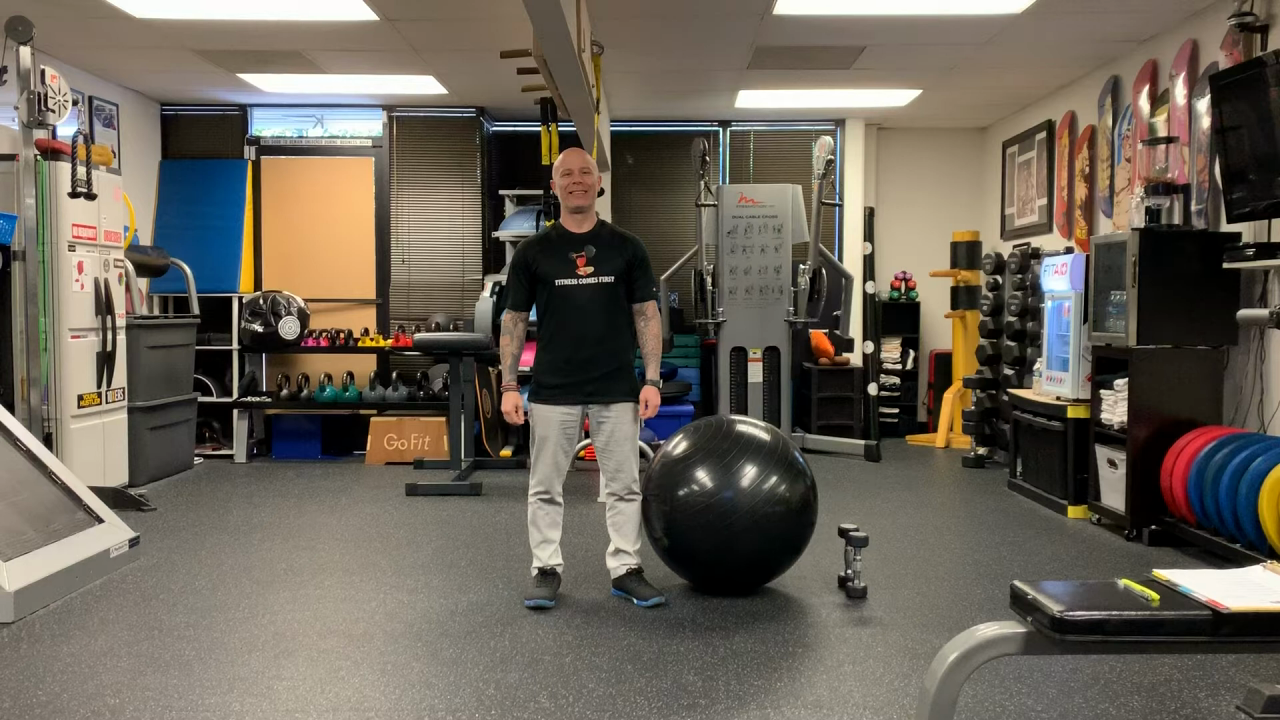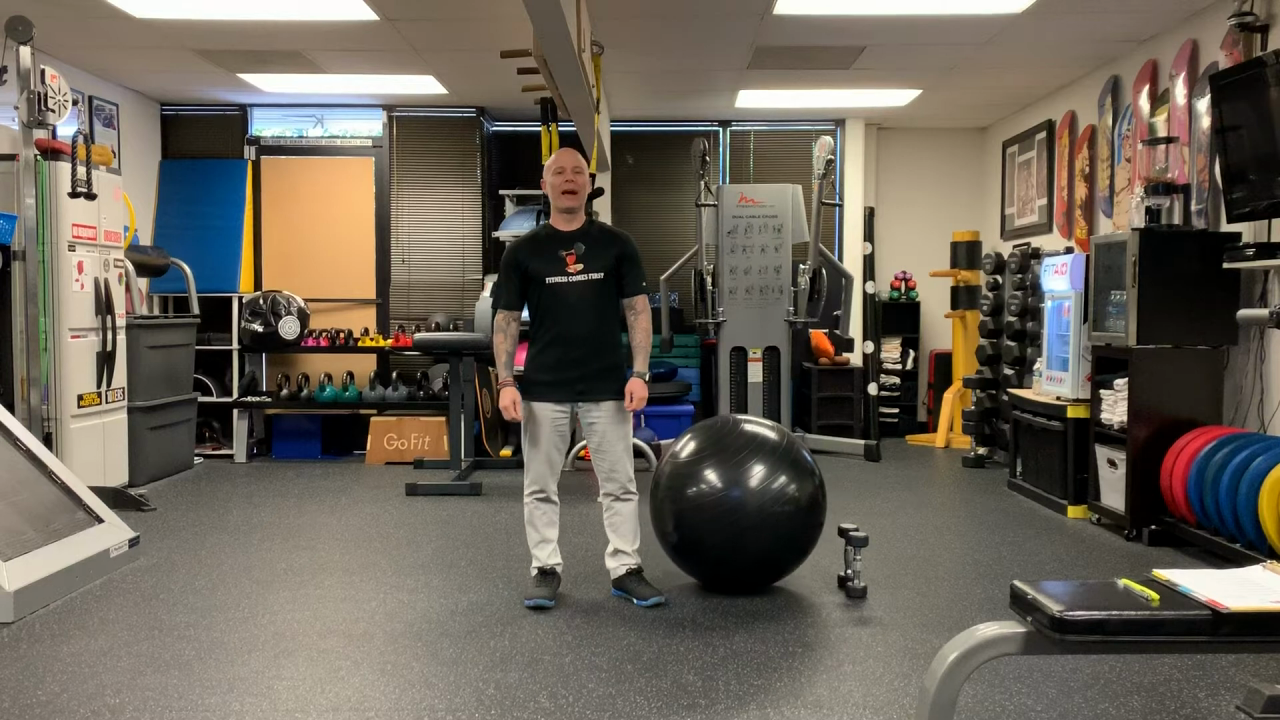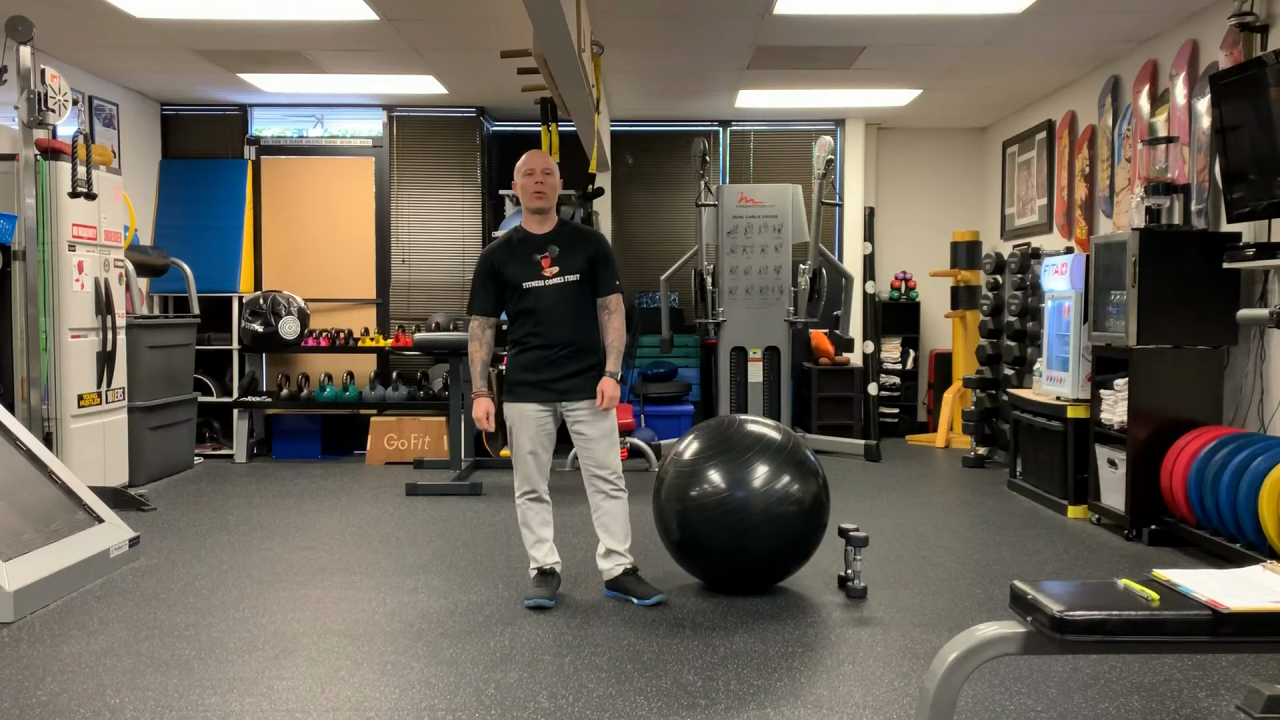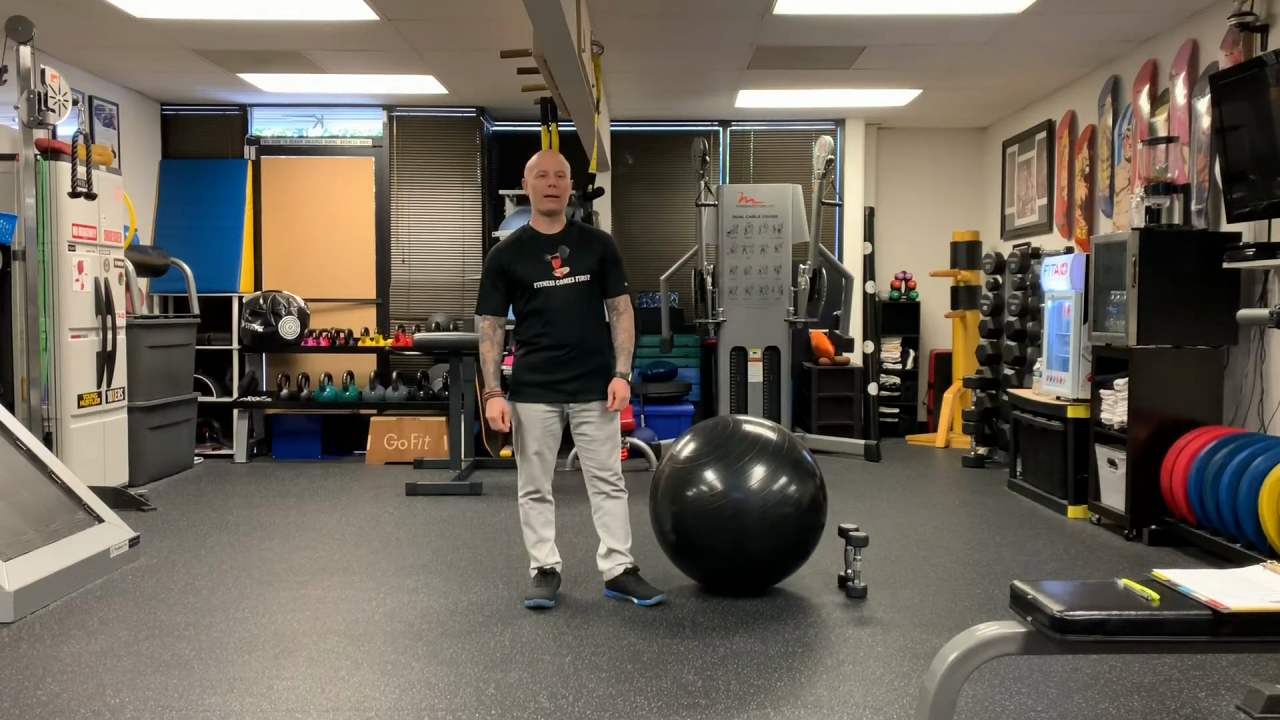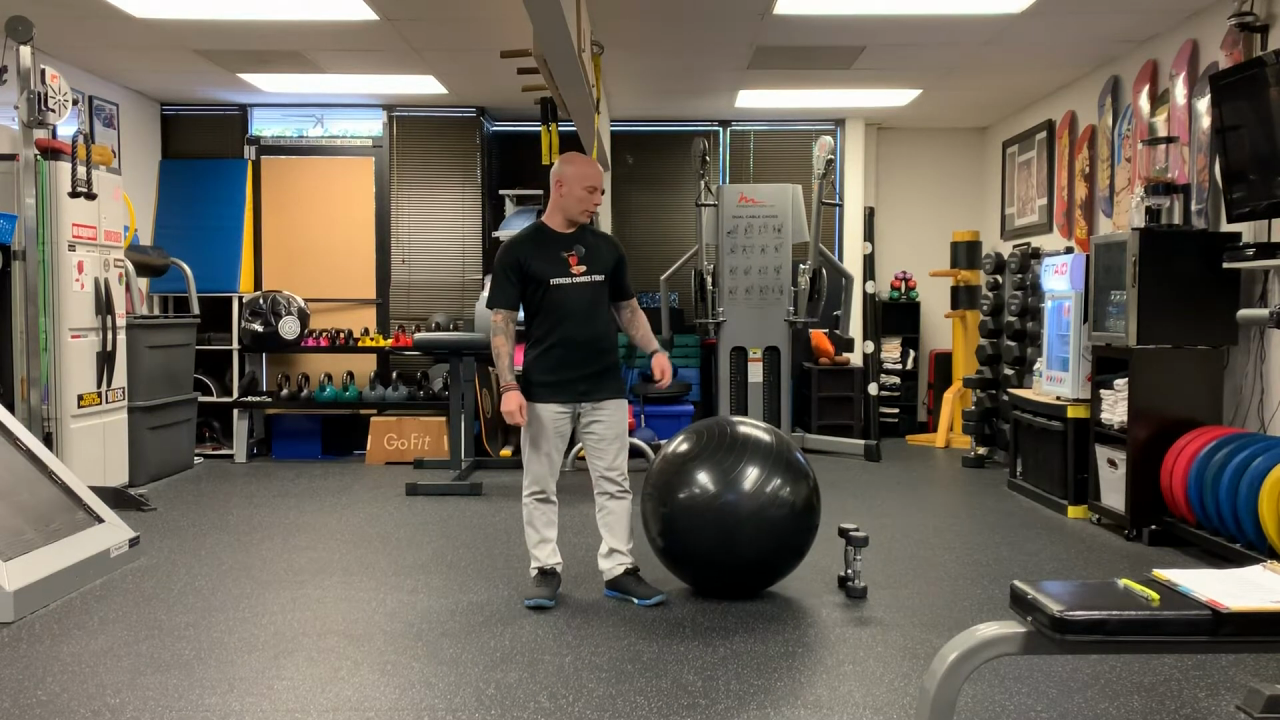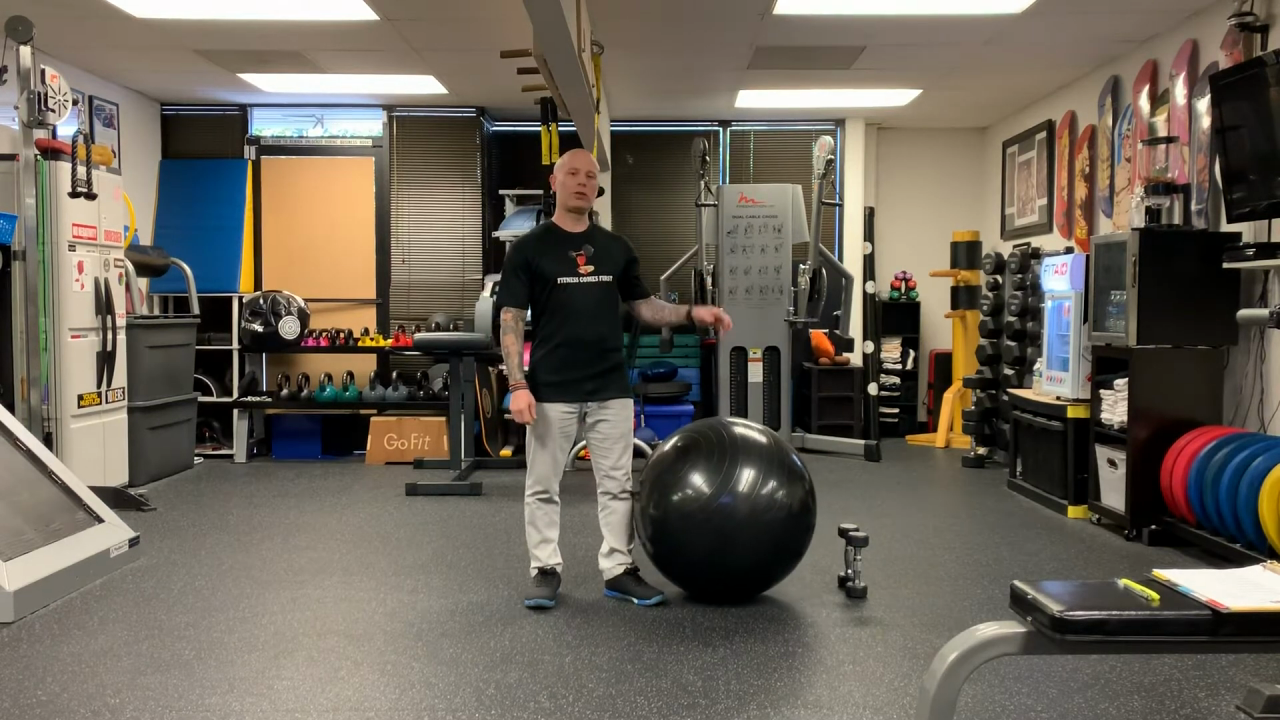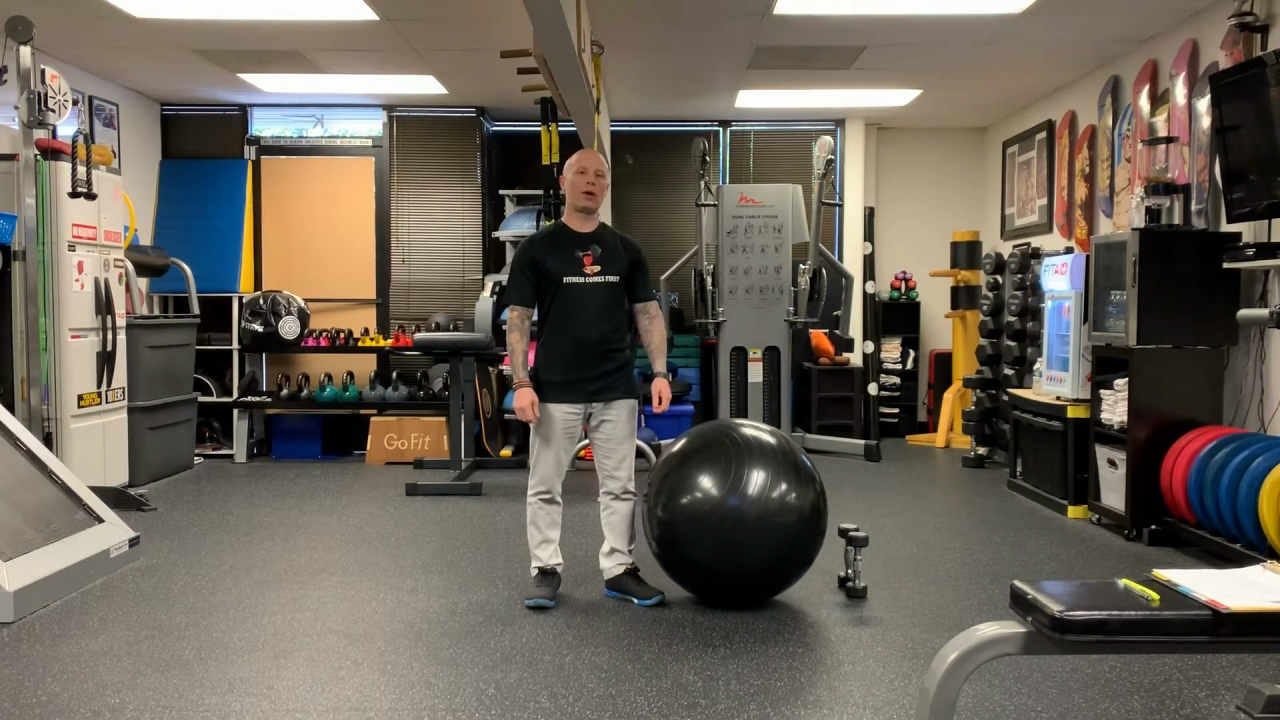
dt=0.7s
person 1, frame 1
left shoulder: (627, 247)
right shoulder: (533, 251)
left elbow: (646, 315)
right elbow: (514, 320)
left wrist: (652, 378)
right wrist: (508, 385)
left hip: (616, 390)
right hip: (552, 391)
left knee: (623, 484)
right knee: (545, 486)
left ankle: (625, 568)
right ankle: (546, 569)
person 1, frame 2
left shoulder: (616, 244)
right shoulder: (523, 251)
left elbow: (638, 310)
right elbow: (506, 320)
left wrist: (640, 372)
right wrist: (506, 381)
left hip: (606, 387)
right hip: (543, 389)
left knee: (619, 484)
right knee: (540, 485)
left ankle: (625, 569)
right ankle: (546, 569)
person 1, frame 3
left shoulder: (590, 243)
right shoulder: (497, 255)
left elbow: (611, 309)
right elbow: (482, 326)
left wrist: (611, 372)
right wrist: (480, 391)
left hip: (587, 386)
right hip: (527, 390)
left knee: (607, 481)
right knee: (531, 486)
left ankle: (618, 568)
right ankle: (545, 569)
person 1, frame 4
left shoulder: (598, 244)
right shoulder: (505, 255)
left elbow: (620, 310)
right elbow: (491, 326)
left wrist: (622, 372)
right wrist: (493, 391)
left hip: (594, 388)
right hip: (533, 391)
left knee: (608, 482)
right knee: (534, 487)
left ankle: (619, 569)
right ankle: (545, 569)
person 1, frame 5
left shoulder: (607, 247)
right shoulder: (518, 250)
left elbow: (626, 309)
right elbow: (502, 322)
left wrist: (655, 349)
right wrist: (508, 386)
left hip: (605, 390)
right hip: (544, 392)
left knee: (613, 483)
right knee: (539, 486)
left ankle: (618, 568)
right ankle: (545, 568)
person 1, frame 6
left shoulder: (616, 247)
right shoulder: (528, 249)
left elbow: (645, 307)
right elbow: (511, 321)
left wrist: (692, 313)
right wrist: (517, 384)
left hip: (611, 390)
right hip: (551, 391)
left knee: (617, 485)
right knee: (543, 486)
left ankle: (618, 569)
right ankle: (545, 569)
person 1, frame 7
left shoulder: (626, 249)
right shoulder: (537, 248)
left elbow: (647, 314)
right elbow: (518, 320)
left wrist: (660, 372)
right wrist: (521, 383)
left hip: (616, 391)
right hip: (555, 391)
left knee: (619, 486)
right knee: (545, 487)
left ankle: (619, 568)
right ankle: (546, 569)
